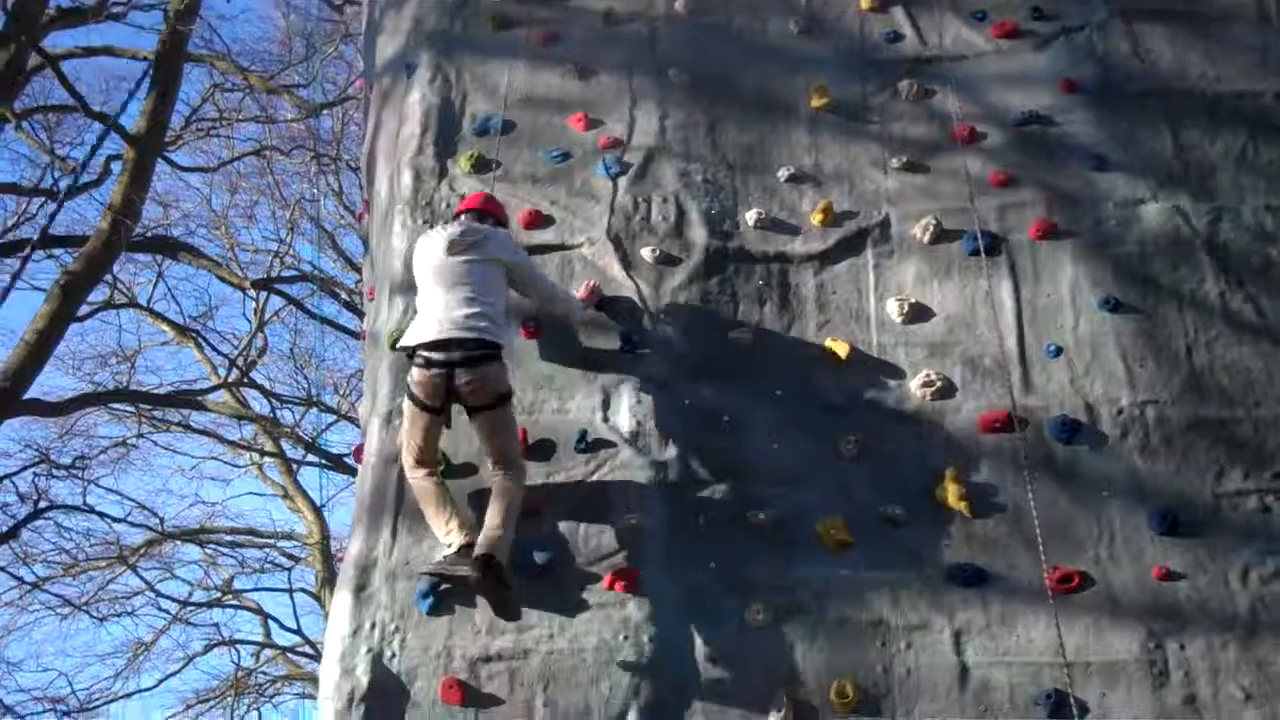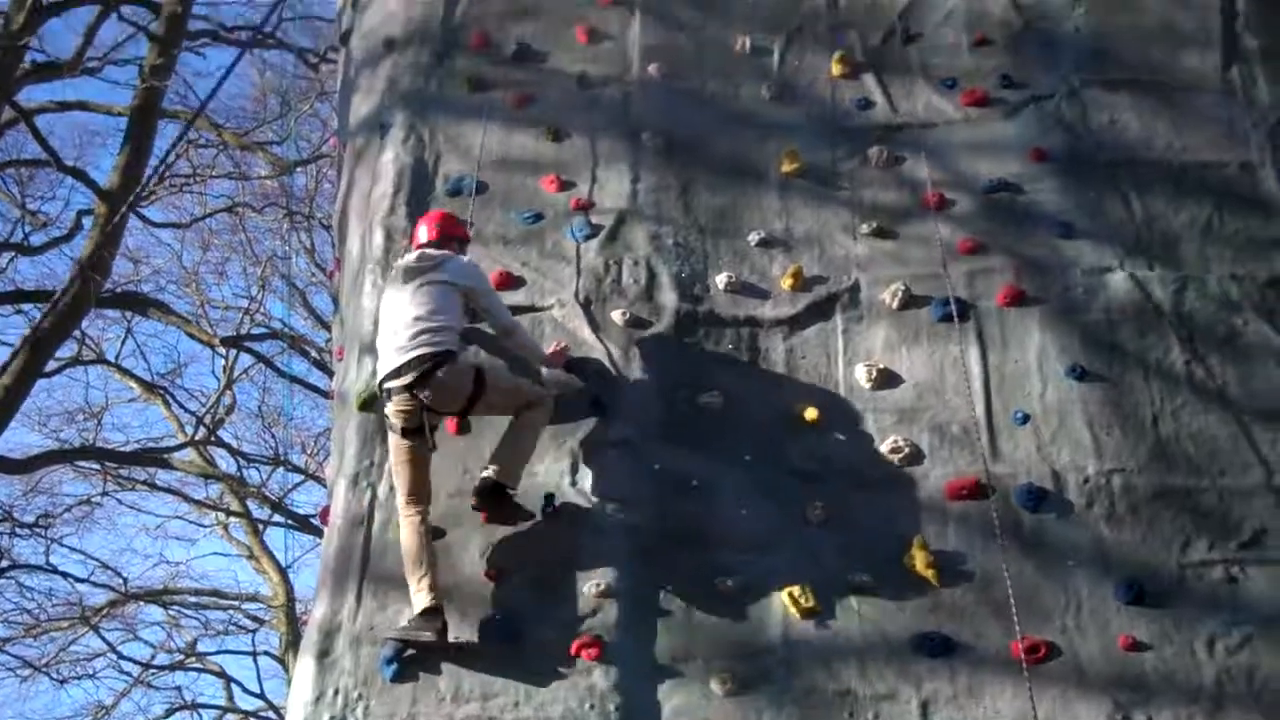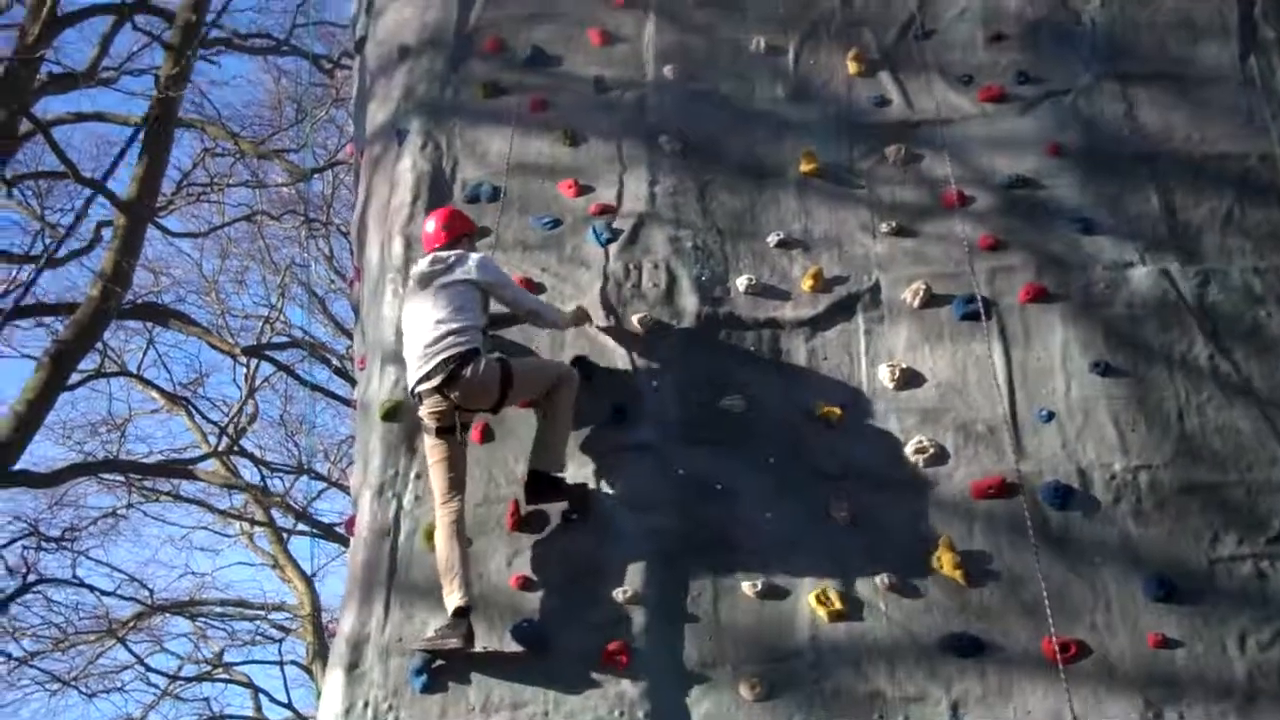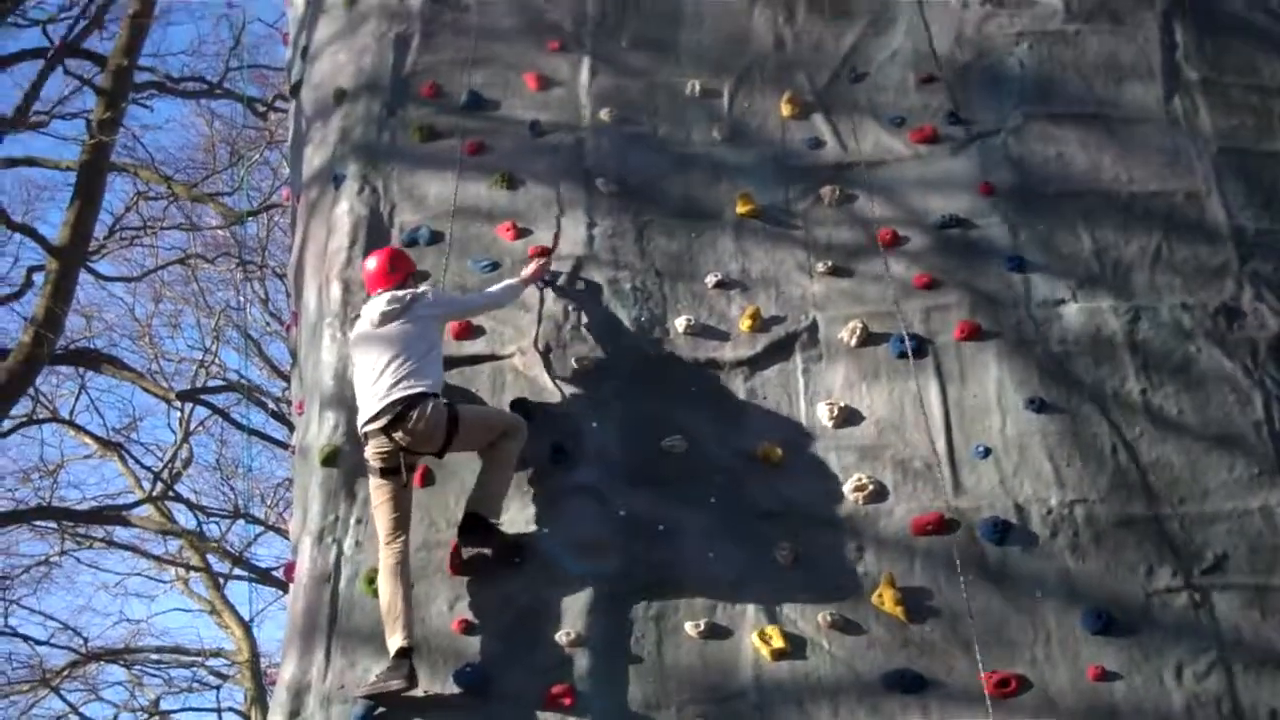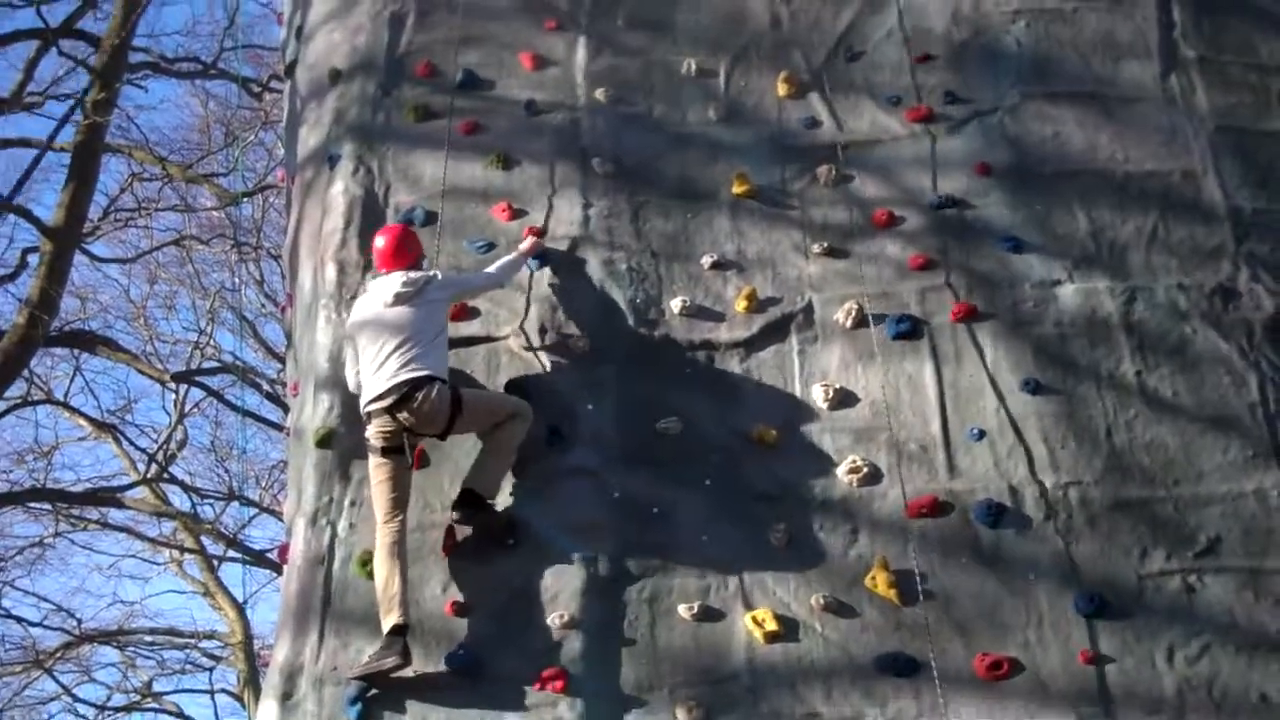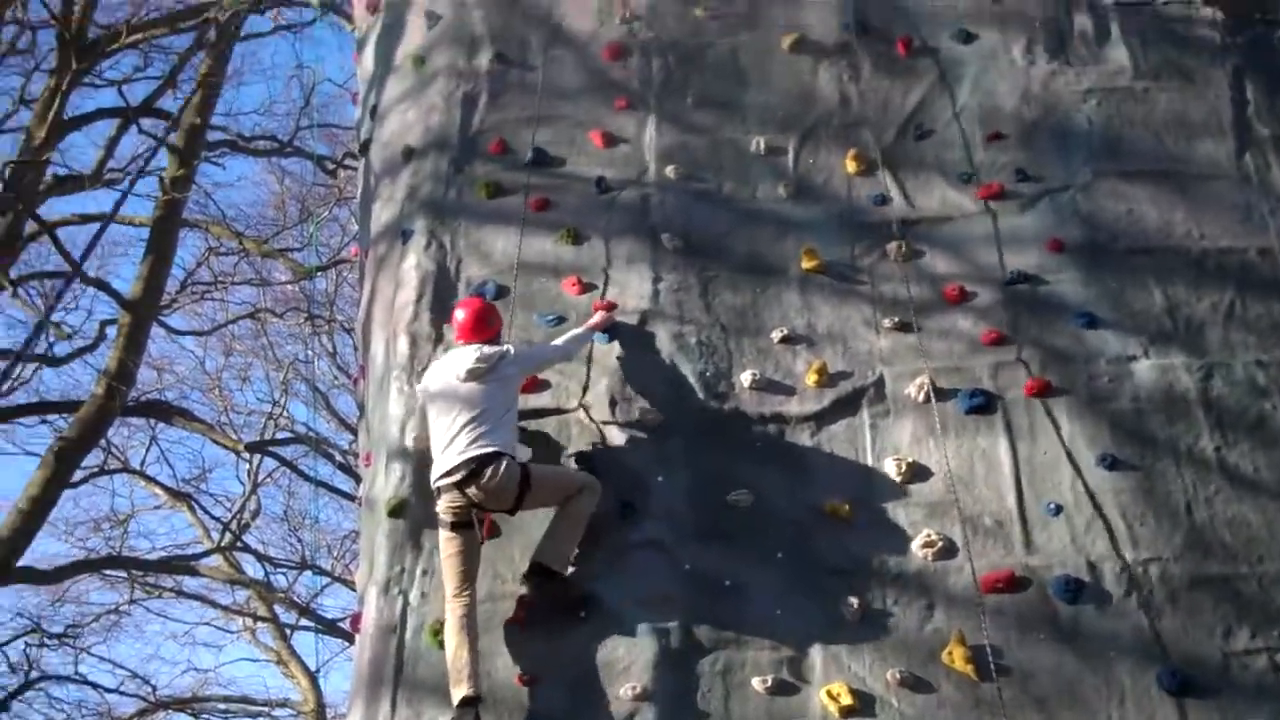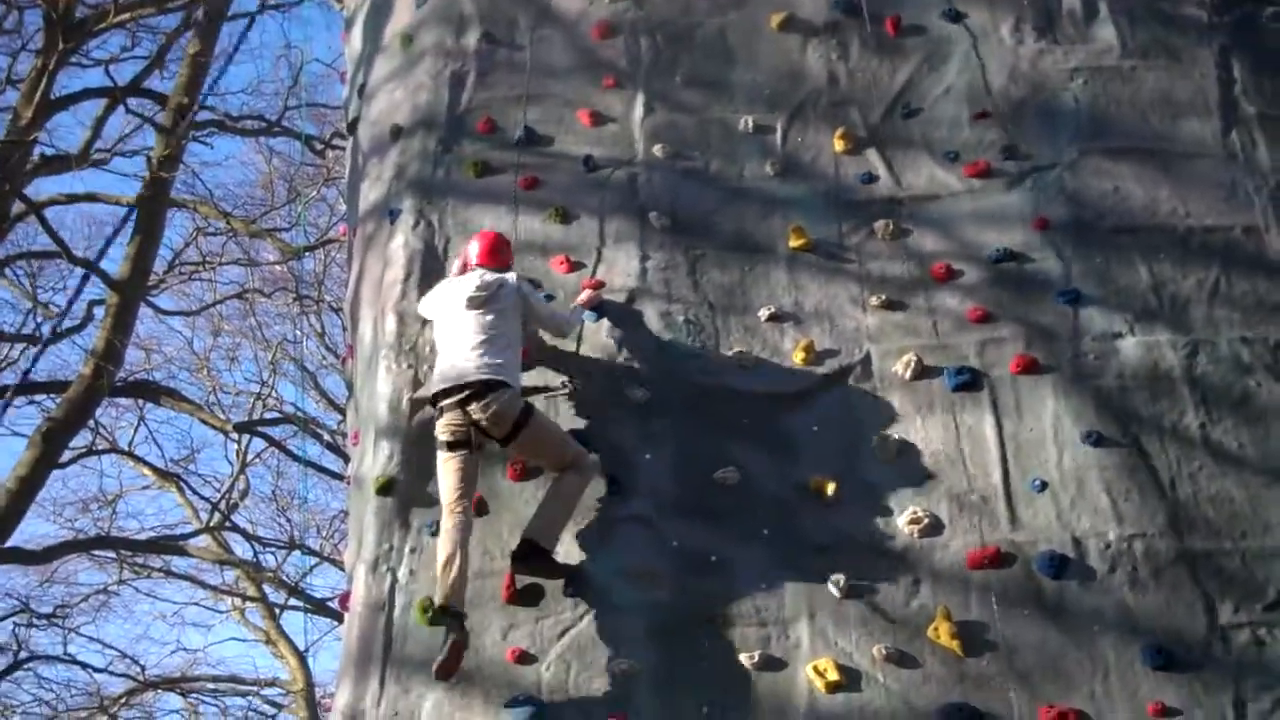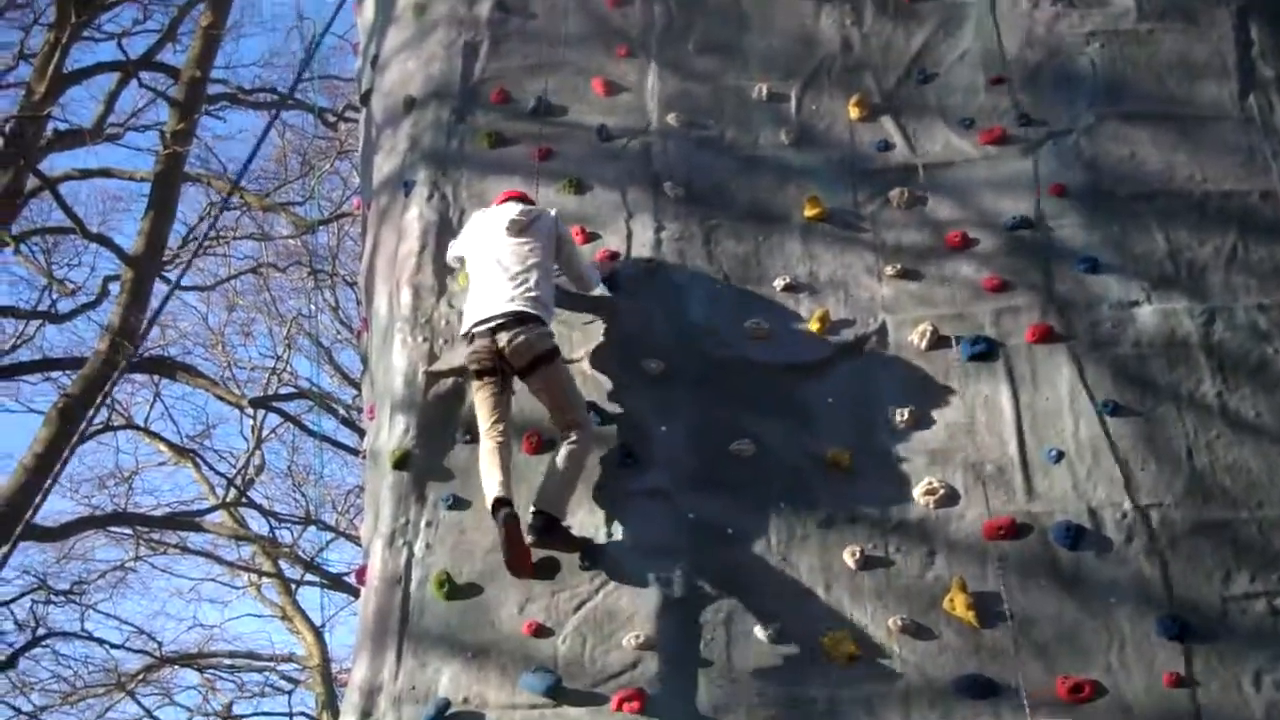
dt=0.3s
person 1, frame 1
left shoulder: (425, 243)
right shoulder: (499, 242)
right elbow: (547, 295)
right wrist: (579, 303)
left hip: (425, 361)
right hip: (479, 361)
left knee: (418, 465)
right knee: (506, 471)
left ankle: (459, 549)
right ankle: (489, 555)
person 1, frame 2
left shoulder: (393, 281)
right shoulder: (459, 268)
right elbow: (506, 328)
right wrist: (544, 357)
left hip: (395, 391)
right hip: (441, 373)
left knee: (411, 507)
right knee: (538, 398)
left ankle: (427, 611)
right ankle: (495, 485)
person 1, frame 3
left shoulder: (414, 287)
right shoulder: (474, 264)
right elbow: (530, 309)
right wrist: (569, 320)
left hip: (429, 397)
right hip: (469, 373)
left knee: (448, 506)
right knee: (563, 375)
left ankle: (459, 616)
right ankle: (543, 476)
person 1, frame 4
left shoulder: (359, 329)
right shoulder: (427, 301)
right elbow: (490, 299)
right wrist: (526, 279)
left hip: (375, 437)
right hip: (419, 415)
left knee: (392, 547)
right knee: (511, 427)
left ankle: (400, 657)
right ankle: (477, 521)
person 1, frame 5
left shoulder: (359, 308)
right shoulder: (434, 285)
left elbow: (354, 381)
right elbow: (492, 277)
right wrist: (523, 252)
left hip: (379, 418)
right hip: (425, 398)
left knee: (389, 528)
right knee: (517, 412)
left ankle: (395, 636)
right ankle: (473, 499)
person 1, frame 6
left shoulder: (433, 375)
right shoulder: (508, 359)
right elbow: (562, 349)
right wrist: (593, 325)
left hip: (449, 492)
right hip: (494, 473)
left knee: (459, 600)
right knee: (586, 487)
right ankle: (544, 572)
person 1, frame 7
left shoulder: (444, 291)
right shoulder: (513, 286)
left elbow: (423, 307)
right elbow: (562, 327)
right wrist: (582, 305)
left hip: (448, 409)
right hip: (496, 398)
left knee: (455, 513)
right knee: (578, 464)
left ankle: (451, 613)
right ankle: (532, 550)
person 1, frame 8
left shoulder: (478, 221)
right shoulder: (549, 221)
left elbow: (452, 257)
right elbow: (586, 283)
right wrist: (598, 271)
left hip: (479, 336)
right hip: (525, 330)
left knee: (493, 435)
right knee: (577, 428)
left ankle: (503, 507)
right ankle: (545, 519)
